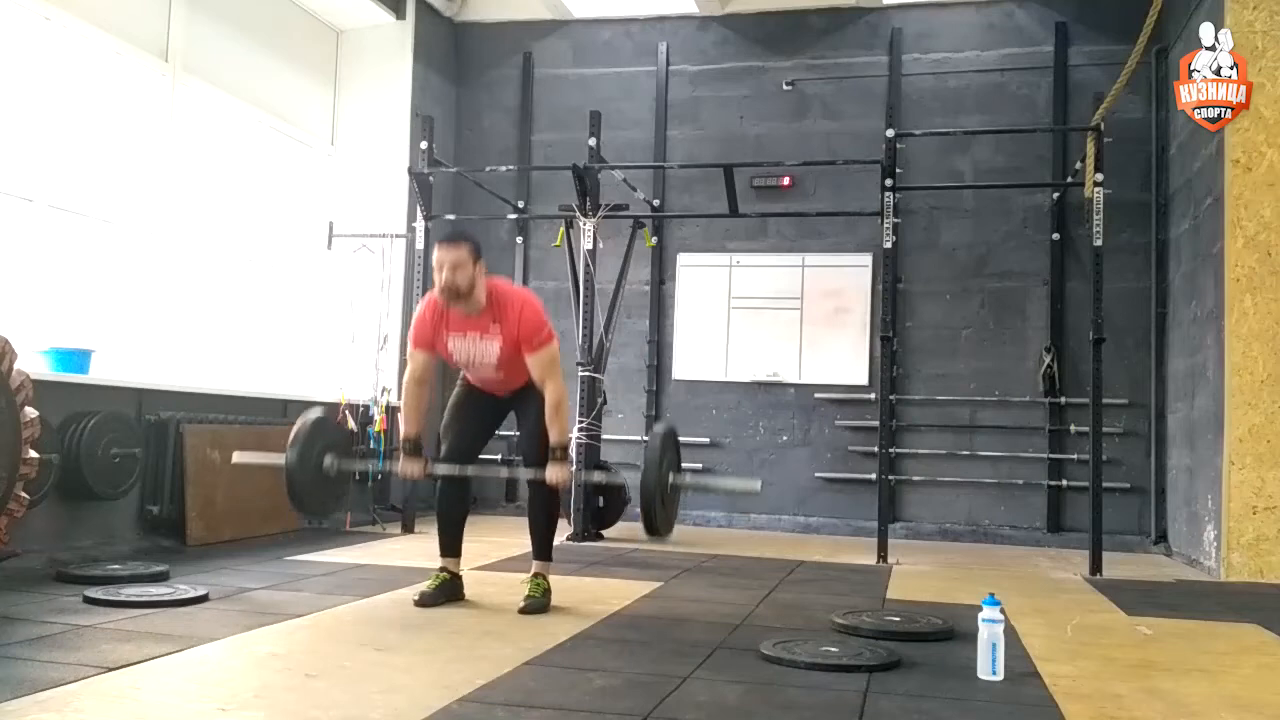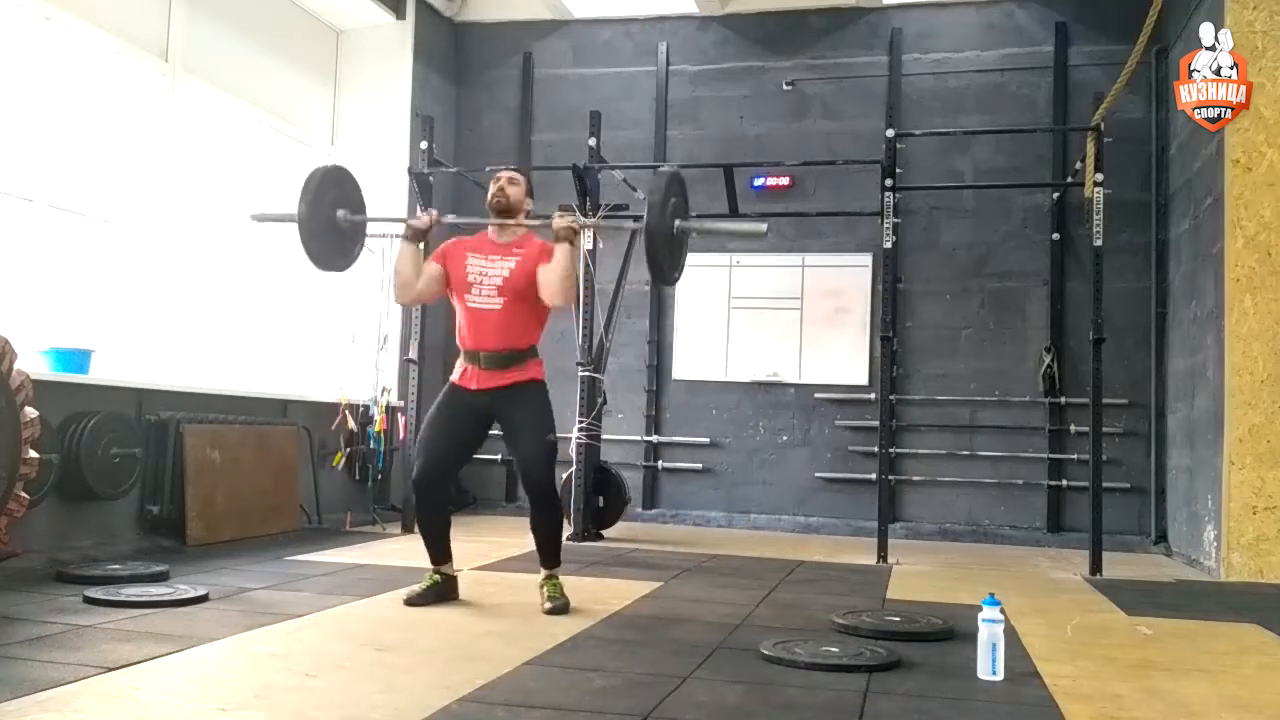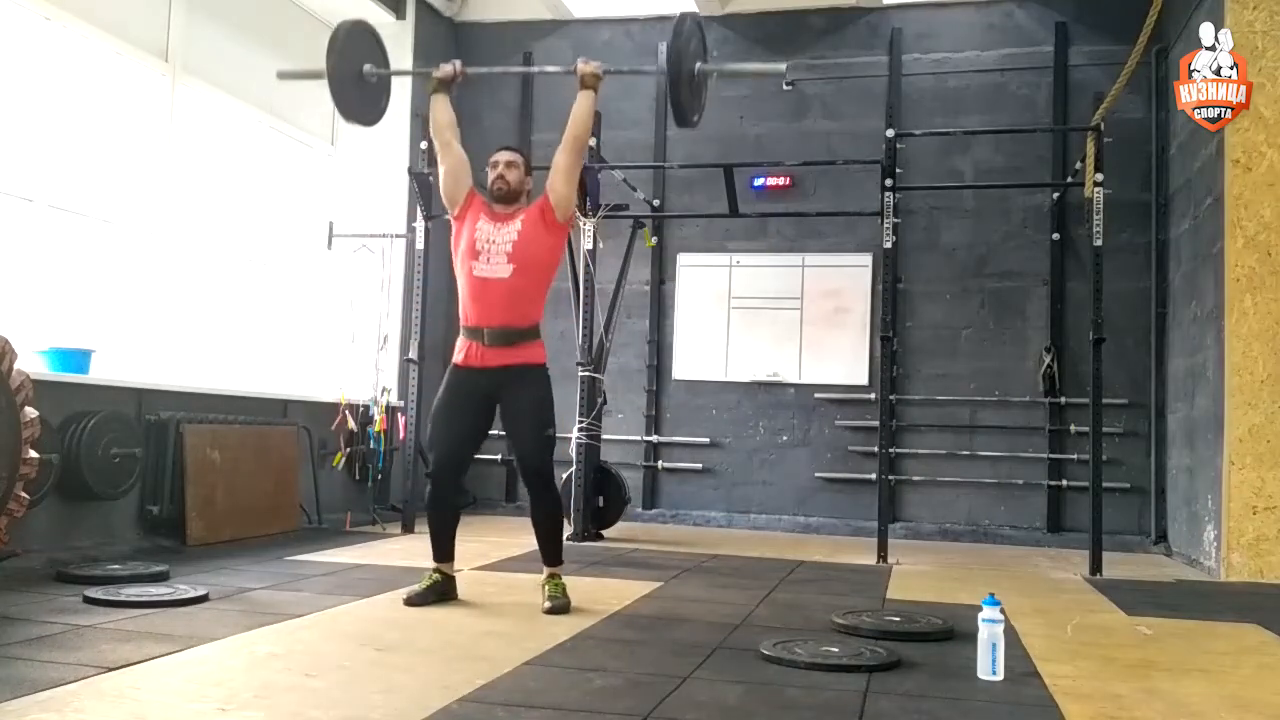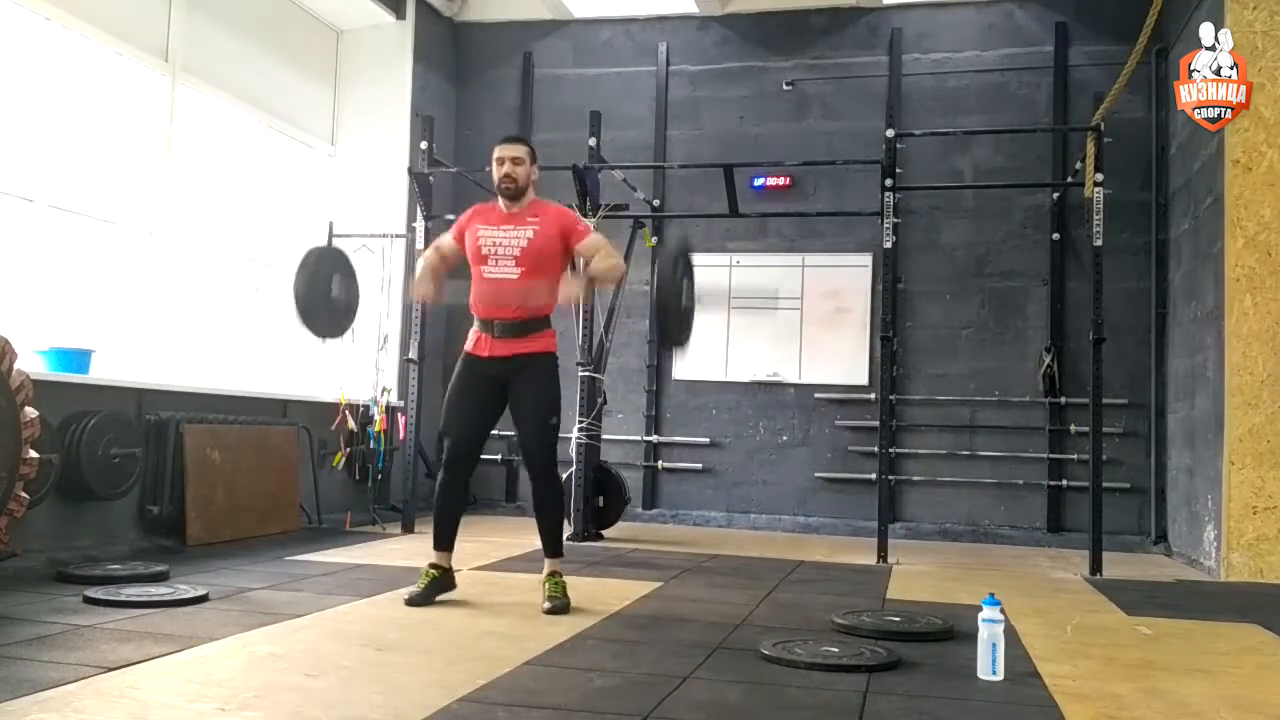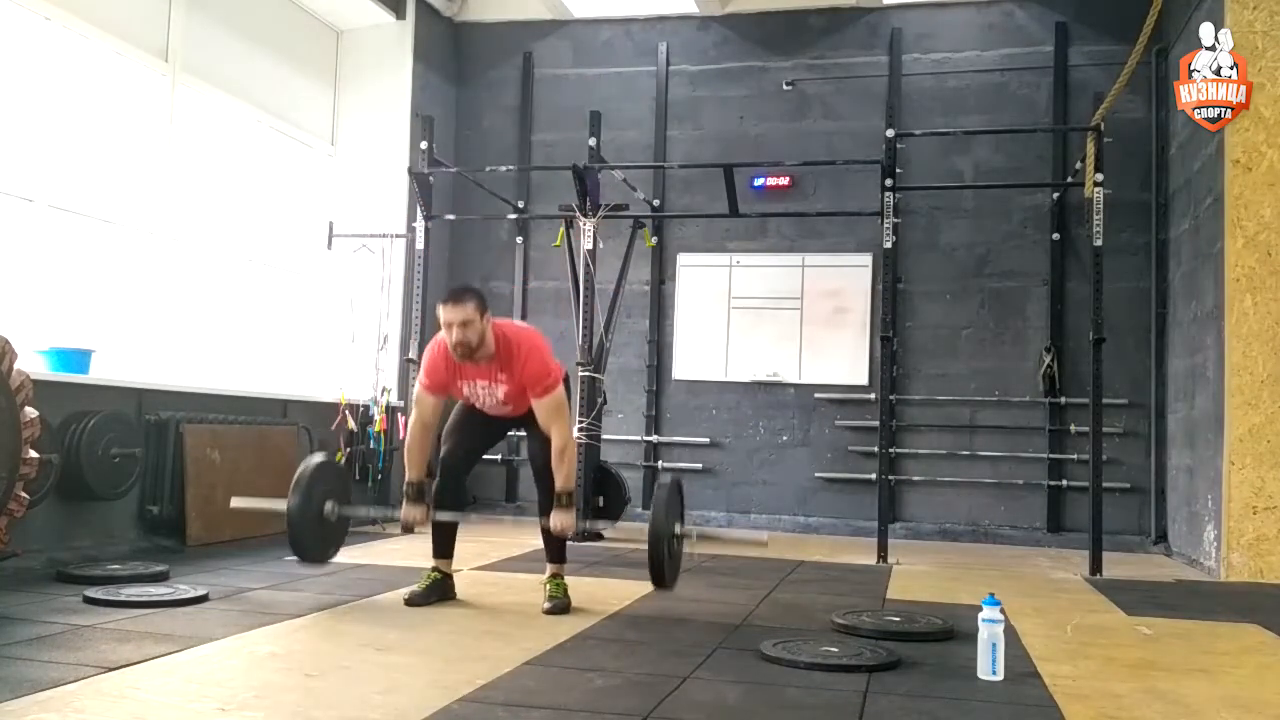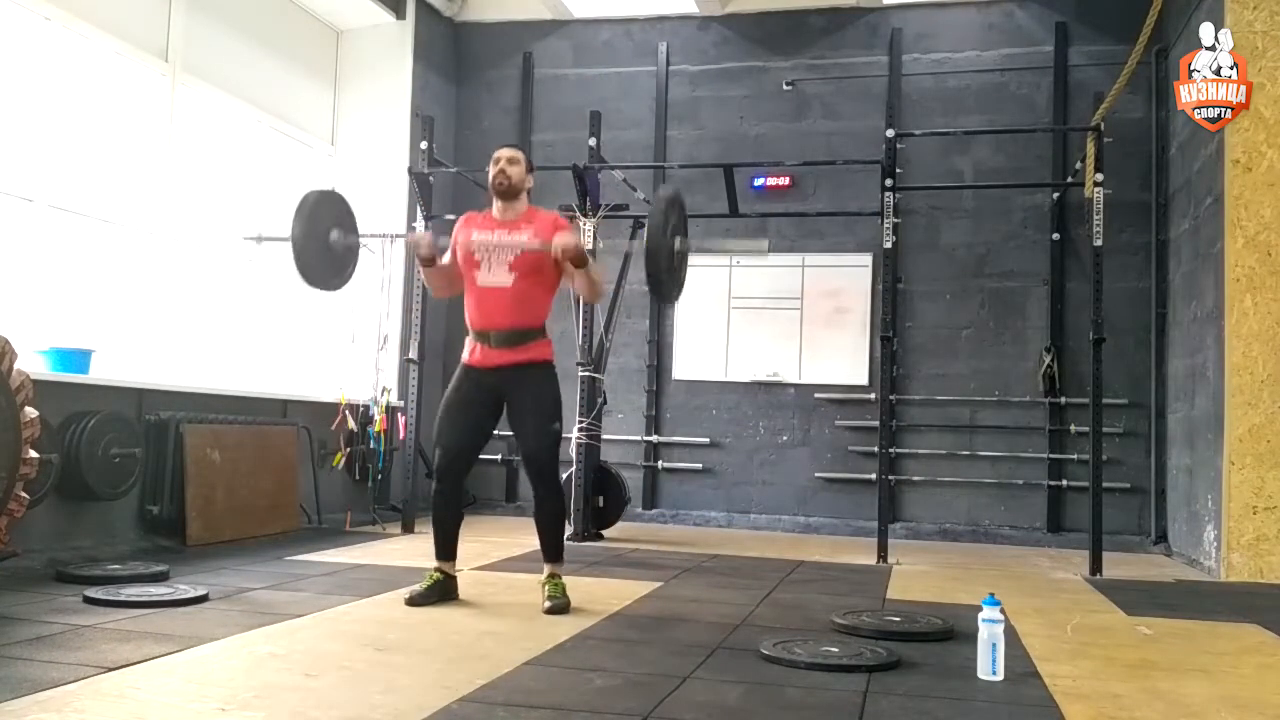
dt=0.7s
person 1, frame 1
left shoulder: (520, 306)
right shoulder: (429, 312)
left elbow: (552, 386)
right elbow: (416, 380)
left wrist: (560, 455)
right wrist: (410, 448)
left hip: (531, 384)
right hip: (478, 386)
left knee: (537, 466)
right knee: (451, 464)
left ankle: (539, 577)
right ankle: (449, 573)
person 1, frame 2
left shoulder: (541, 250)
right shoulder: (455, 249)
left elbow: (560, 297)
right elbow: (406, 293)
left wrist: (564, 241)
right wrist: (412, 238)
left hip: (521, 385)
right hip: (466, 383)
left knee: (538, 479)
right knee: (426, 476)
left ankle: (550, 578)
right ankle: (442, 575)
person 1, frame 3
left shoulder: (546, 220)
right shoulder: (467, 213)
left elbow: (572, 146)
right elbow: (446, 143)
left wrist: (587, 90)
right wrist: (440, 89)
left hip: (523, 369)
right hip: (467, 367)
left knee: (537, 474)
right knee: (442, 472)
left ankle: (554, 578)
right ankle: (442, 575)
person 1, frame 4
left shoulder: (558, 219)
right shoulder: (473, 220)
left elbow: (613, 264)
right elbow: (434, 259)
left wrist: (582, 276)
right wrist: (426, 277)
left hip: (536, 354)
right hip: (480, 354)
left knee: (540, 465)
right knee: (454, 458)
left ankle: (553, 573)
right ankle: (440, 568)
person 1, frame 5
left shoulder: (528, 349)
right shoulder: (438, 355)
left elbow: (560, 434)
right elbow: (421, 425)
left wrist: (564, 504)
right wrist: (414, 494)
left hip: (540, 400)
right hip: (480, 406)
left knee: (545, 468)
right knee: (450, 465)
left ankle: (556, 578)
right ankle: (441, 573)
person 1, frame 6
left shoulder: (551, 227)
right shoulder: (467, 226)
left elbow: (591, 292)
right elbow: (444, 286)
left wrist: (575, 256)
right wrist: (425, 258)
left hip: (531, 366)
right hip: (476, 363)
left knee: (541, 467)
right knee: (447, 465)
left ankle: (553, 576)
right ankle: (444, 572)
